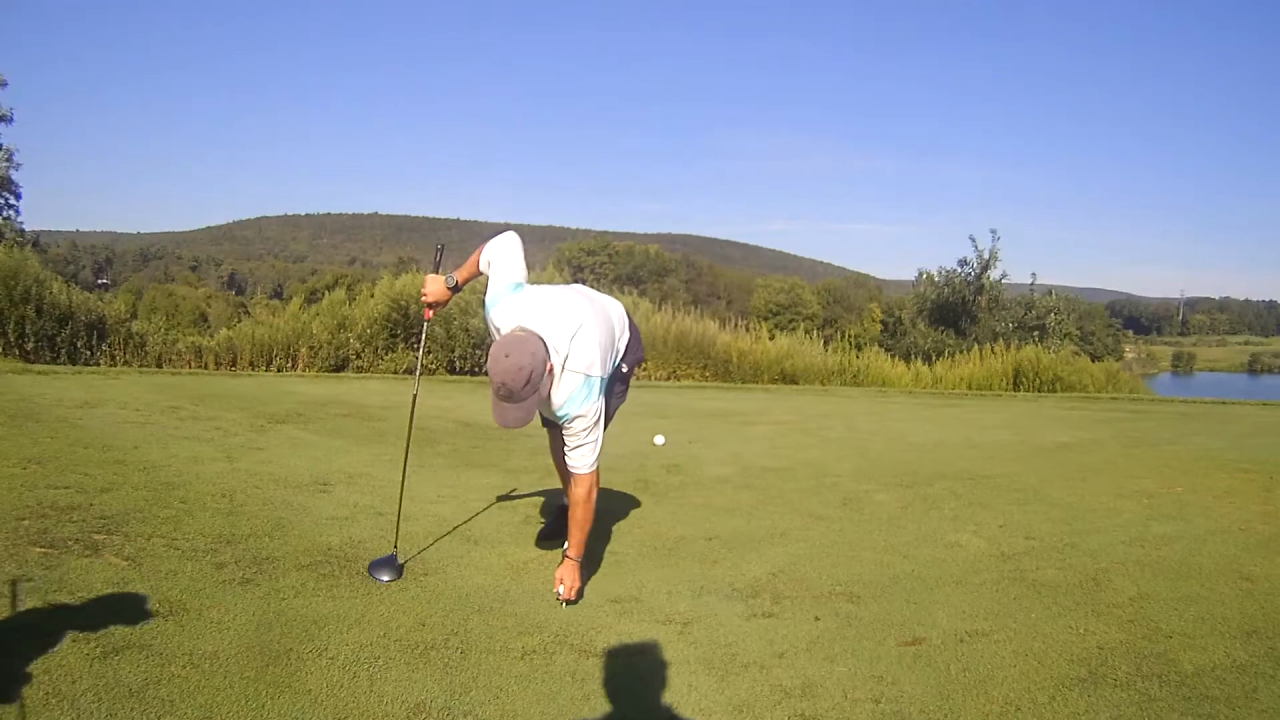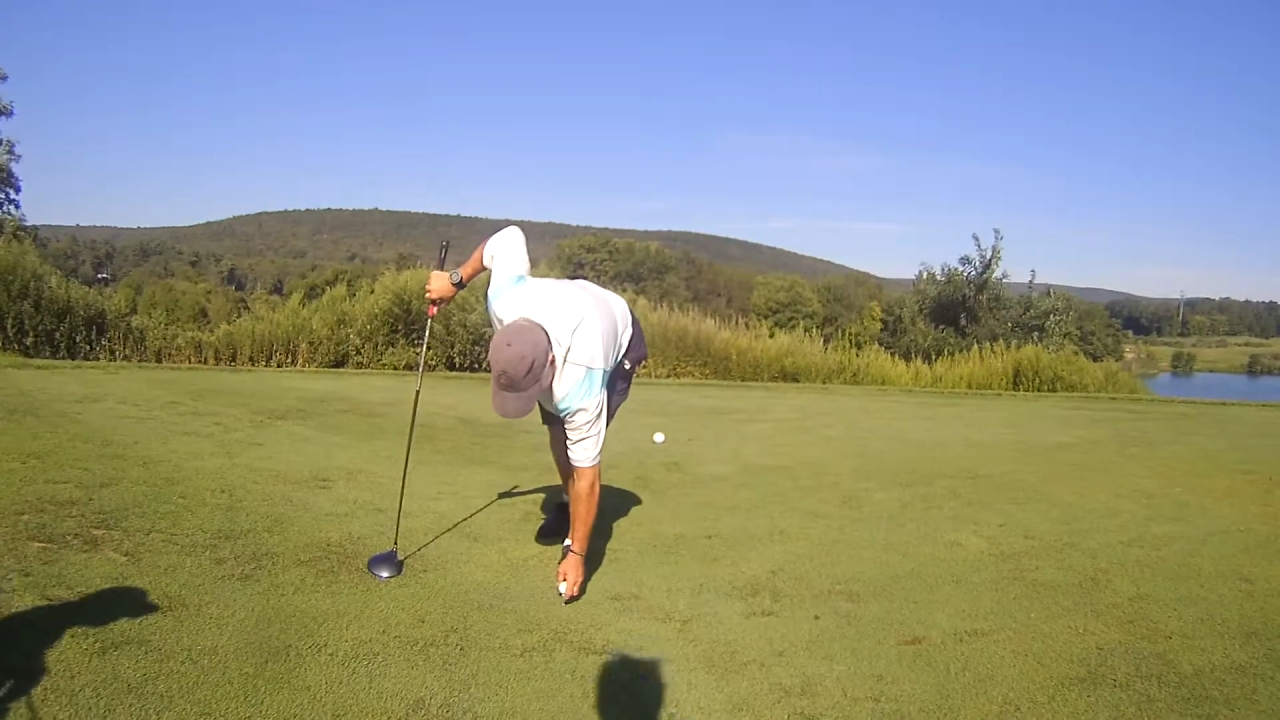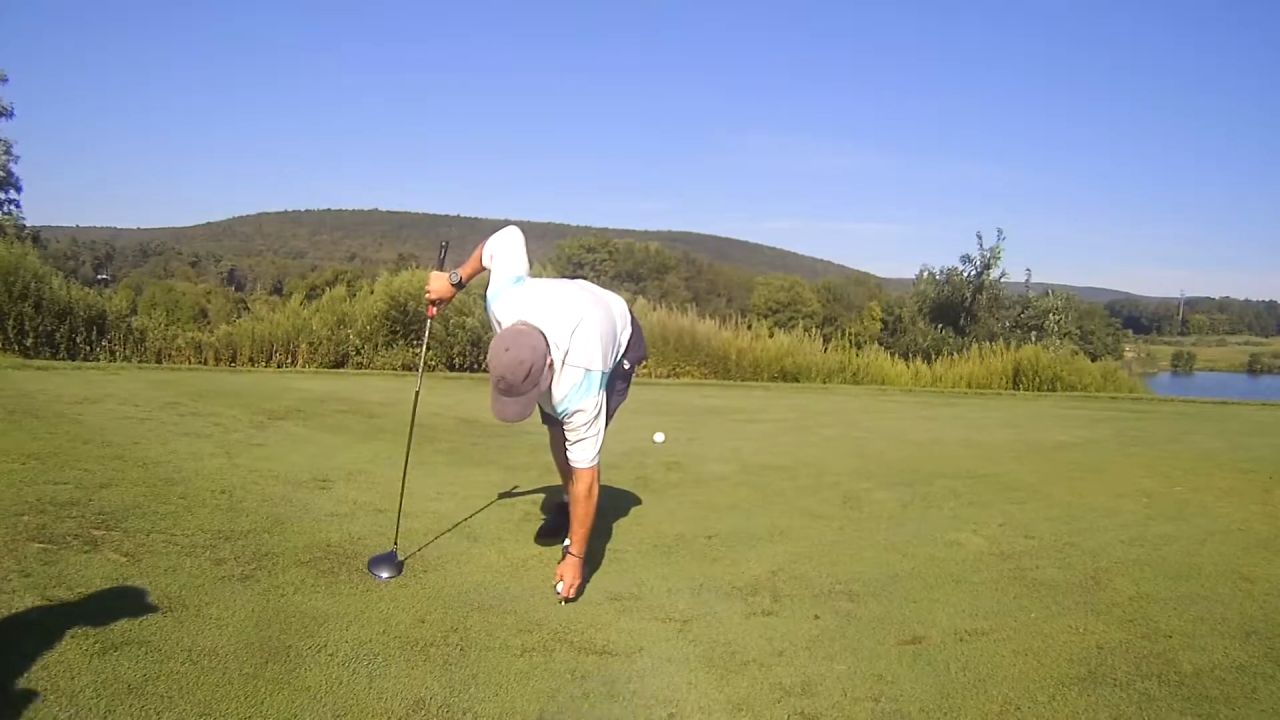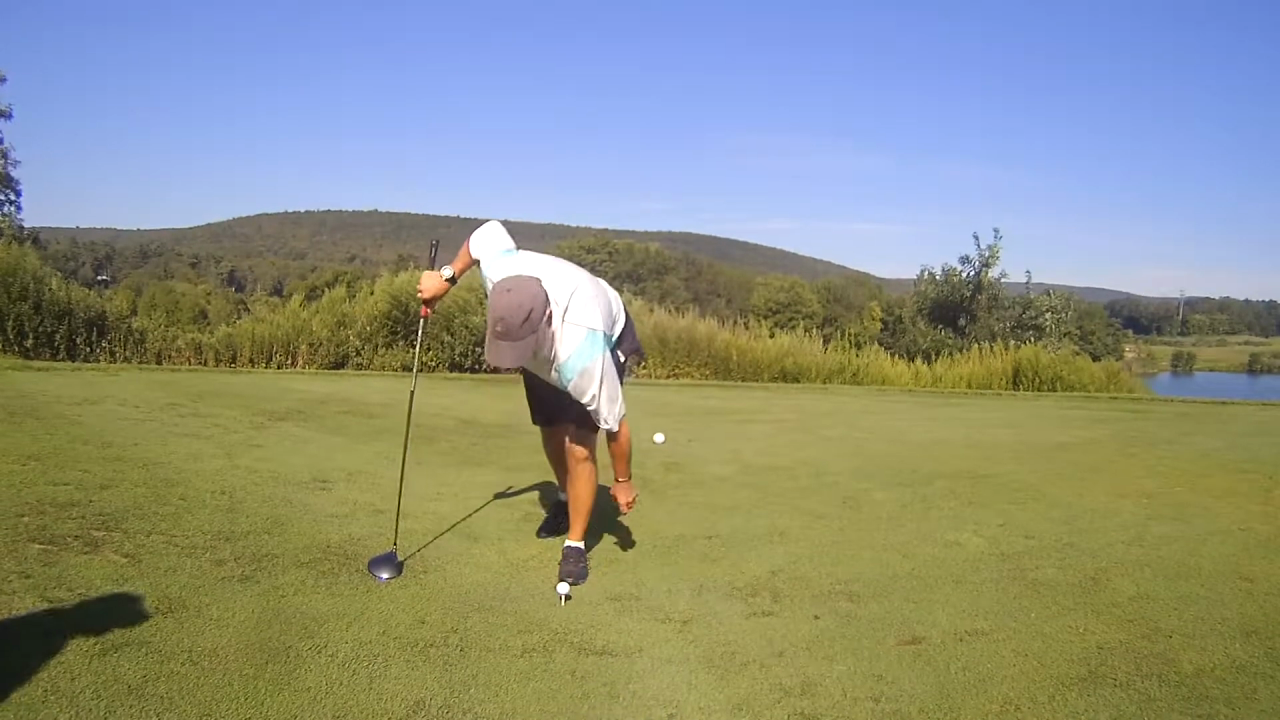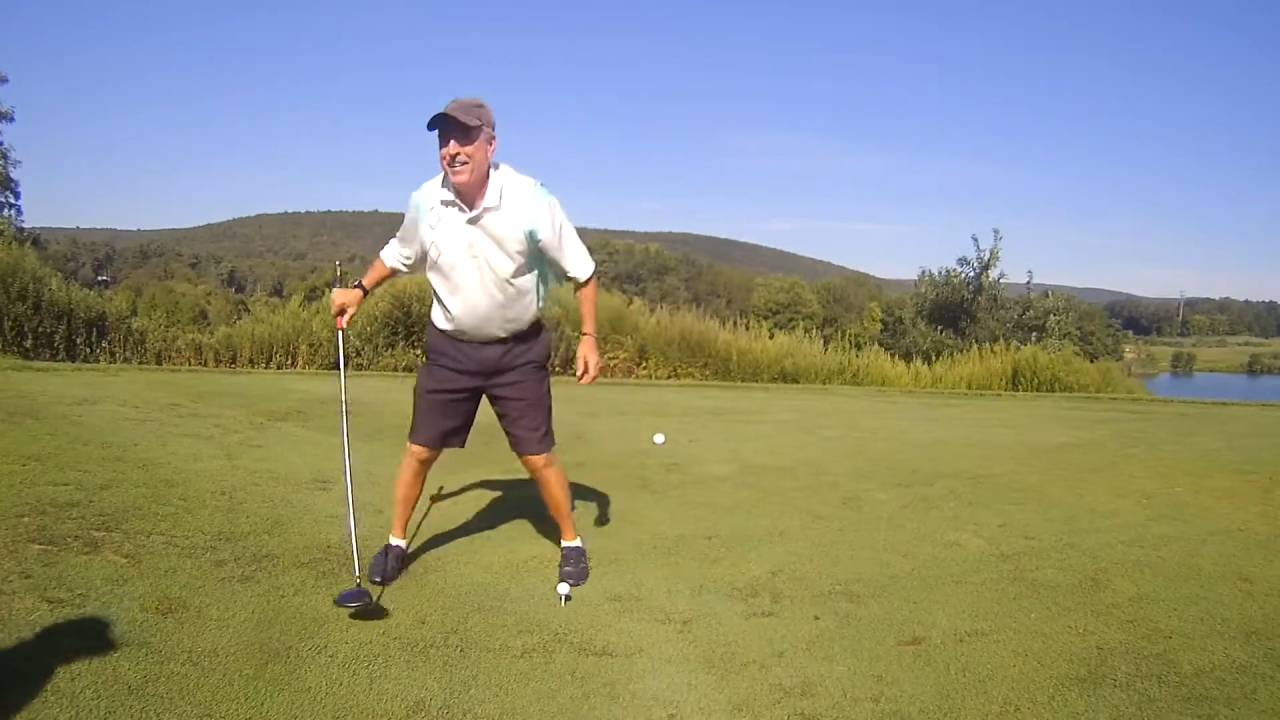
dt=0.7s
person 1, frame 1
left shoulder: (576, 393)
right shoulder: (501, 308)
left elbow: (584, 478)
right elbow: (506, 243)
left wrist: (573, 561)
right wrist: (451, 283)
left hip: (616, 346)
right hip: (576, 315)
left knee: (578, 453)
right knee: (556, 431)
left ankle: (577, 544)
right ankle: (567, 507)
person 1, frame 2
left shoulder: (578, 385)
right shoulder: (504, 300)
left elbow: (587, 473)
right elbow: (509, 238)
left wrist: (576, 554)
right wrist: (456, 279)
left hip: (619, 343)
right hip: (579, 313)
left knee: (577, 444)
right knee: (557, 428)
left ankle: (573, 535)
right ankle: (567, 504)
person 1, frame 3
left shoulder: (577, 385)
right shoulder: (502, 302)
left elbow: (585, 473)
right elbow: (508, 237)
left wrist: (576, 557)
right wrist: (455, 280)
left hip: (617, 343)
right hip: (576, 312)
left knee: (578, 448)
right knee: (557, 429)
left ankle: (573, 539)
right ankle: (567, 503)
person 1, frame 4
left shoulder: (580, 355)
right shoulder: (501, 273)
left elbow: (616, 425)
right elbow: (489, 232)
left wrist: (622, 482)
right wrist: (447, 277)
left hip: (607, 342)
right hip: (548, 347)
left knee: (579, 445)
right knee: (552, 432)
left ankle: (575, 545)
right ankle: (565, 500)
person 1, frame 5
left shoulder: (529, 200)
right shoulder: (425, 201)
left elbow: (581, 271)
right elbow: (399, 252)
left wrist: (588, 338)
right wrist: (358, 290)
left hip: (517, 349)
right hip: (450, 347)
left knee: (538, 456)
right knee: (420, 451)
left ankle: (571, 544)
right ankle: (396, 542)
